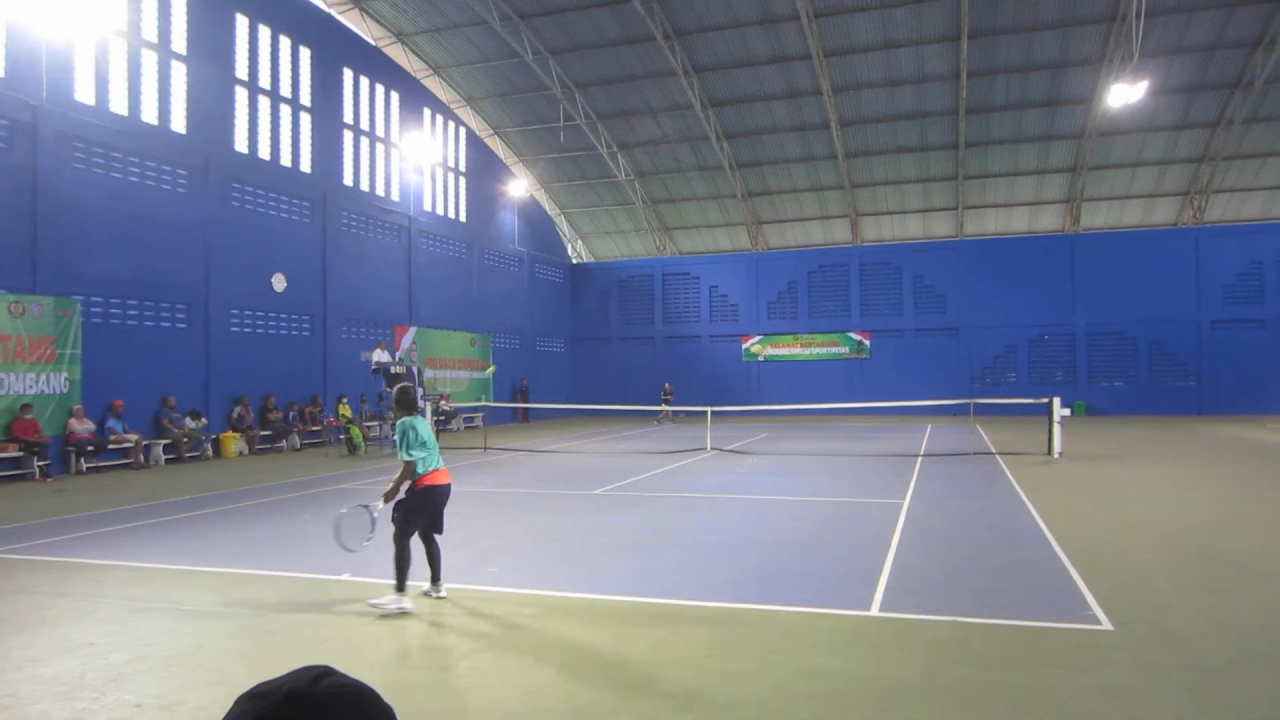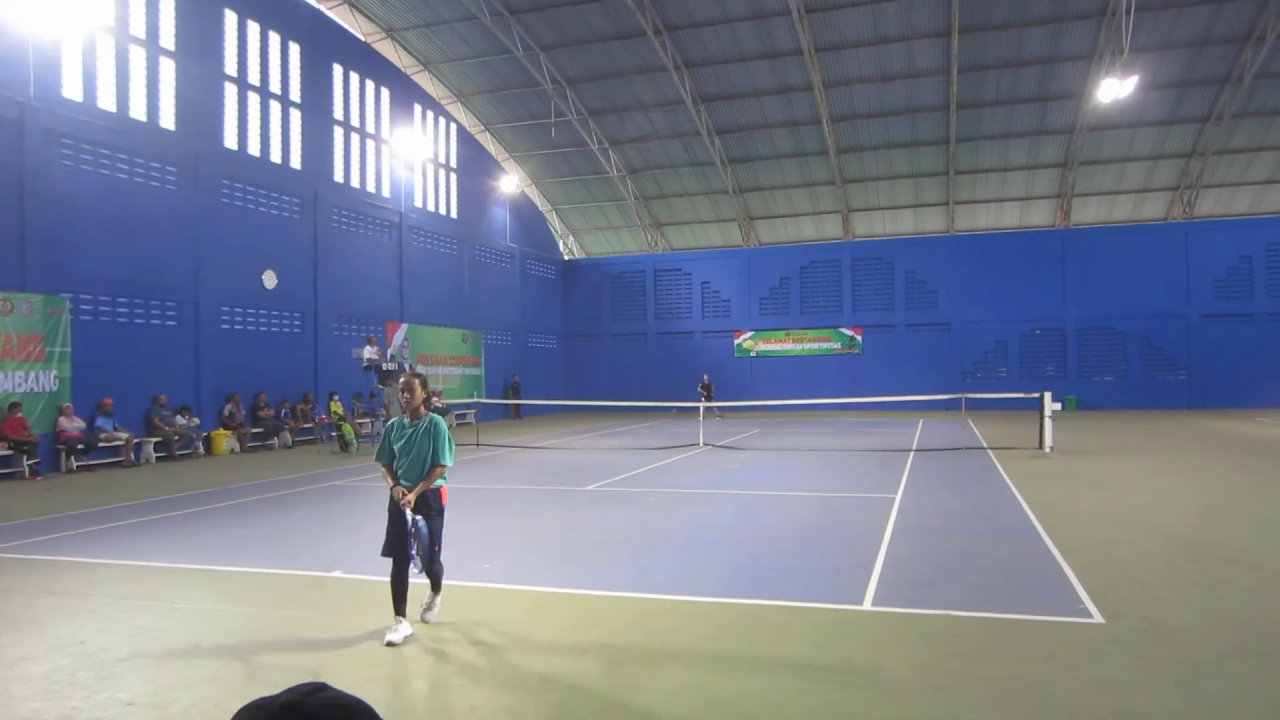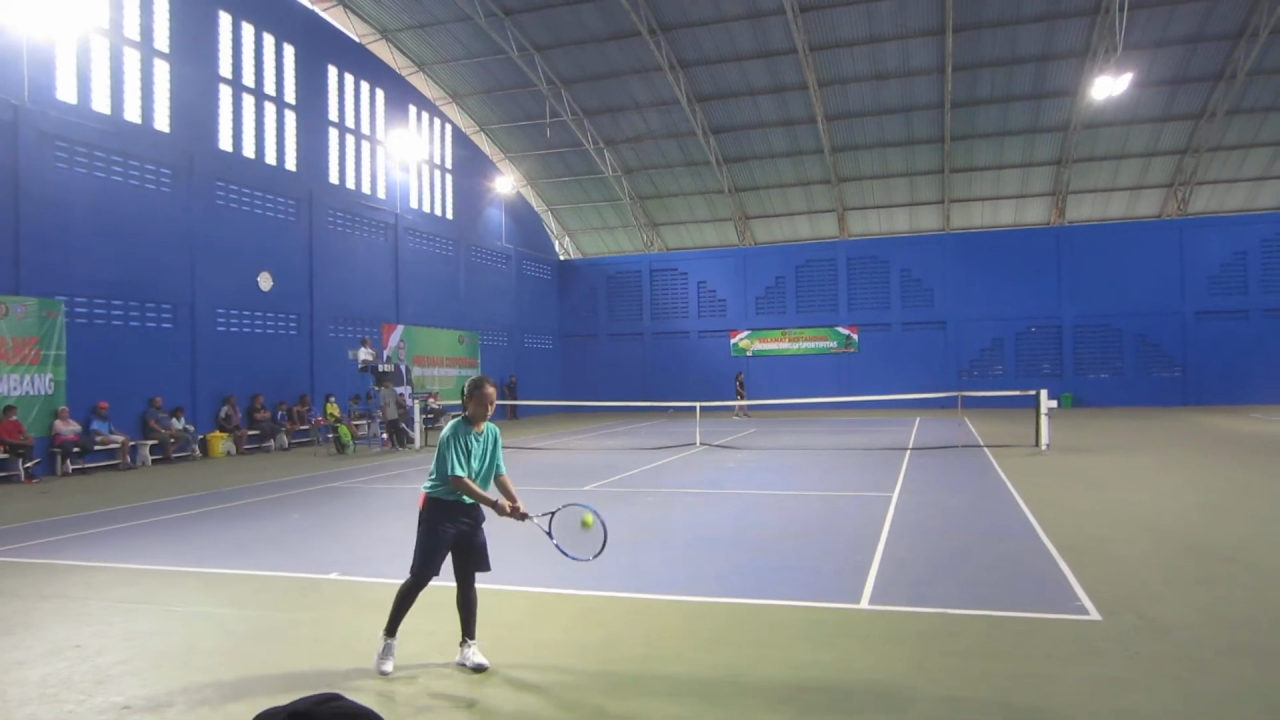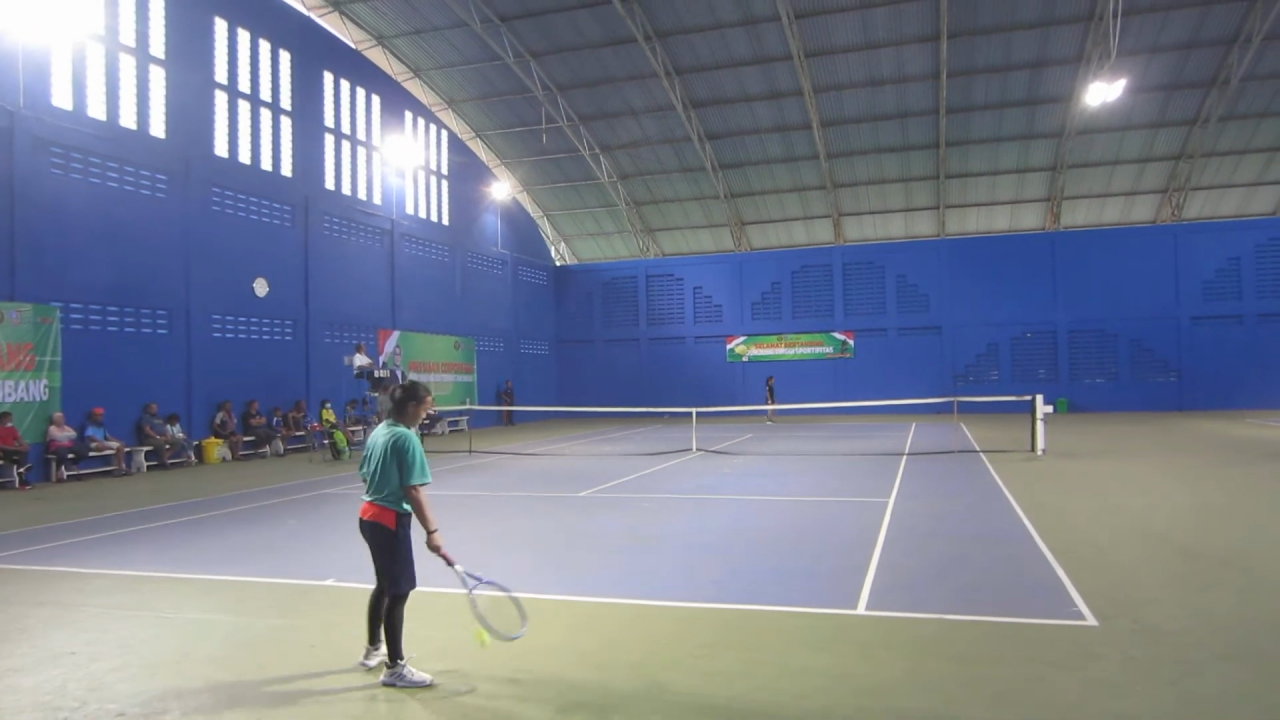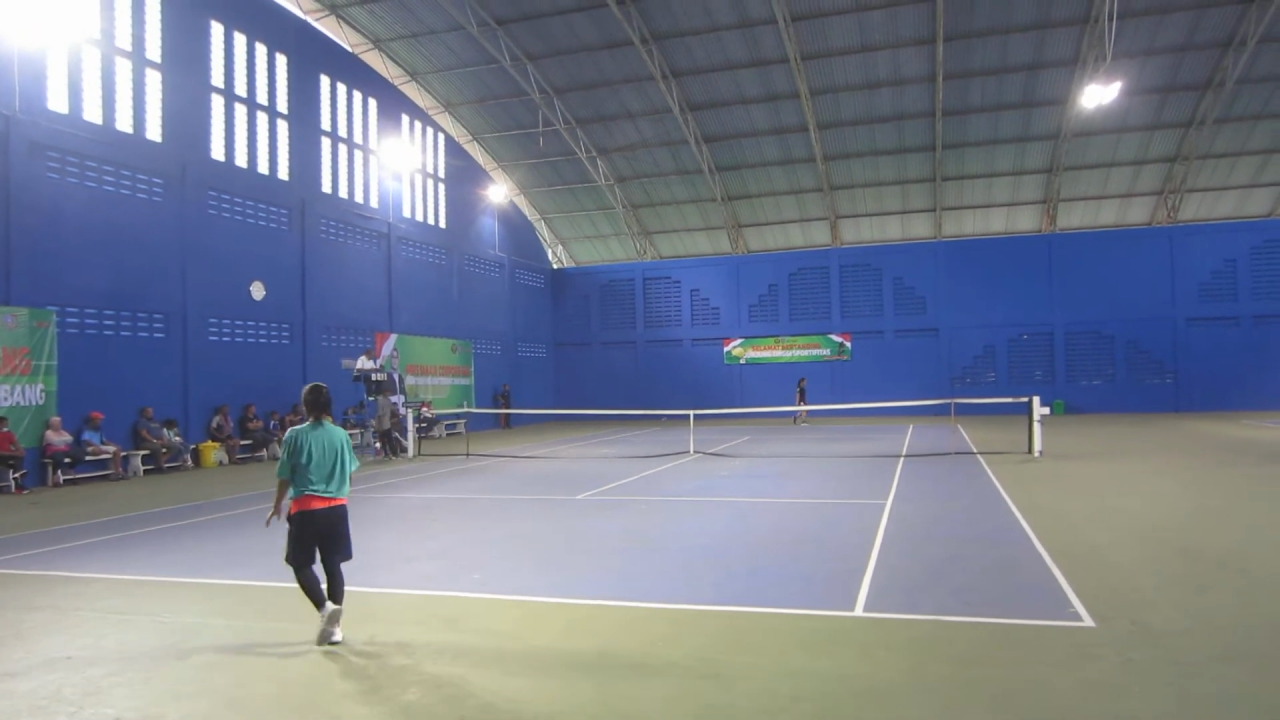
dt=1s
person 1, frame 1
left shoulder: (404, 424)
right shoulder: (421, 421)
left elbow: (410, 463)
left wrist: (394, 488)
right wrist: (398, 484)
left hip: (427, 486)
right hip: (442, 482)
left knee: (401, 537)
right knee: (427, 534)
left ankle: (400, 596)
right ankle: (436, 585)
person 1, frame 2
left shoulder: (436, 424)
right shoulder: (393, 426)
left elbow: (440, 466)
right elbow: (386, 463)
left wrist: (415, 493)
right wrist: (395, 486)
left hip: (430, 497)
right hip: (400, 499)
left knee: (429, 557)
right knee: (399, 560)
left ankle: (435, 595)
right ankle: (401, 621)
person 1, frame 3
left shoulder: (493, 433)
right shoulder: (454, 433)
left elbow: (499, 474)
right elbow: (458, 480)
left wrist: (516, 502)
right wrist: (494, 503)
left hip: (470, 511)
right hip: (440, 509)
left knee: (467, 581)
right knee: (419, 577)
left ankle: (467, 646)
right ankle: (389, 638)
person 1, frame 4
left shoulder: (379, 431)
right shoulder: (407, 438)
right elbow: (414, 491)
right wrist: (432, 531)
left hip: (370, 515)
right hip: (390, 520)
left knee: (385, 586)
right knee: (398, 592)
left ankle: (374, 649)
right ankle: (395, 667)
person 1, frame 5
left shoulder: (295, 435)
right shoulder: (341, 435)
left elbow: (285, 478)
right elbow: (348, 475)
left wrist: (277, 505)
left hip: (306, 509)
right hip: (336, 508)
left knee: (301, 565)
right knee: (333, 566)
left ankle: (326, 608)
right ankle: (333, 625)
